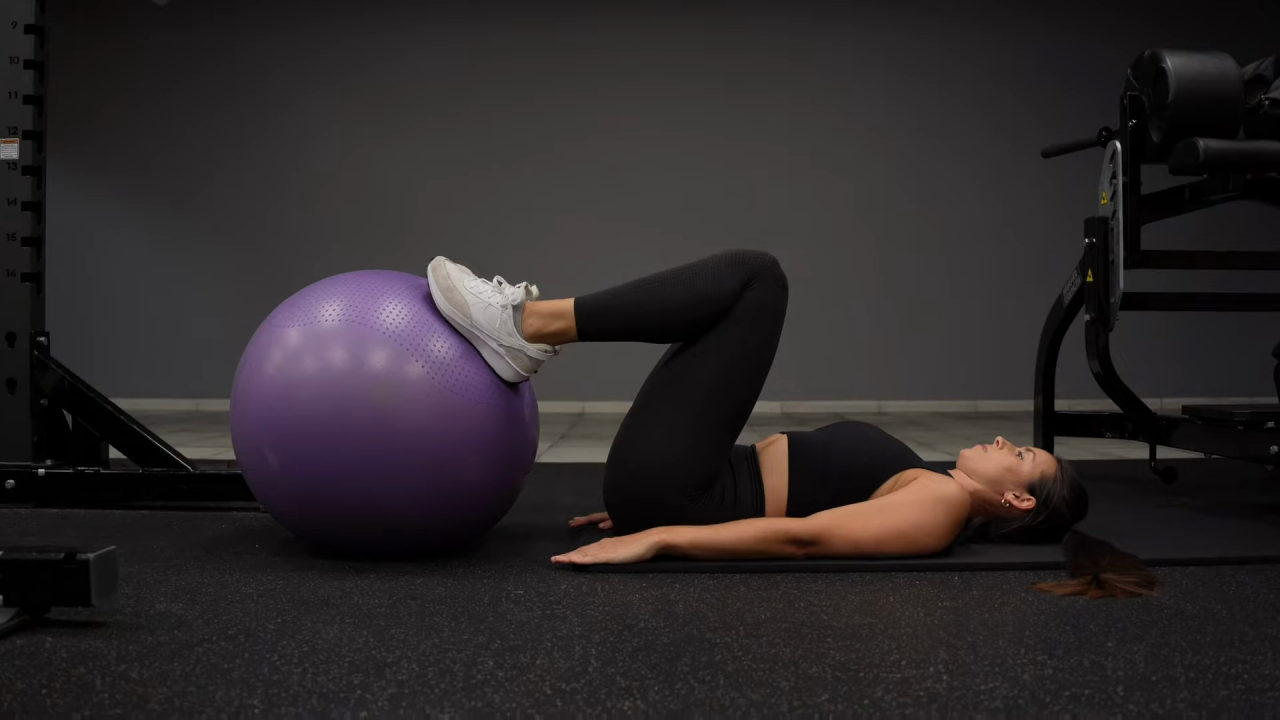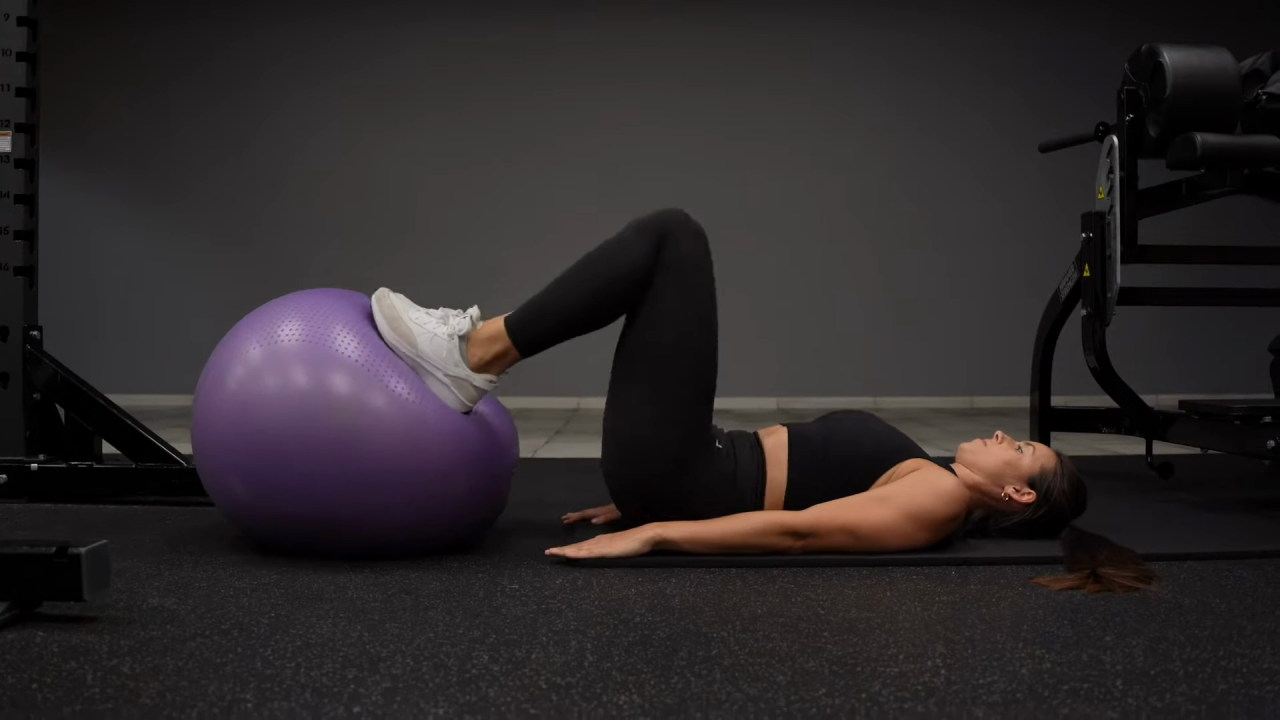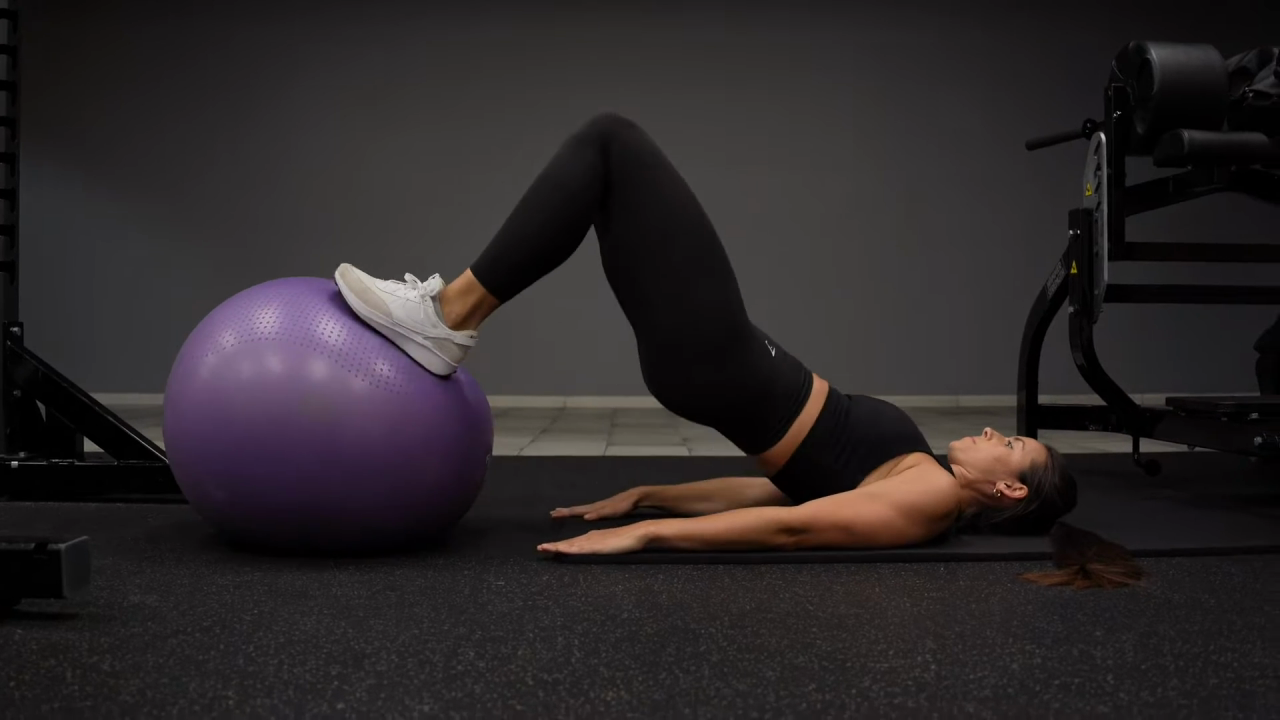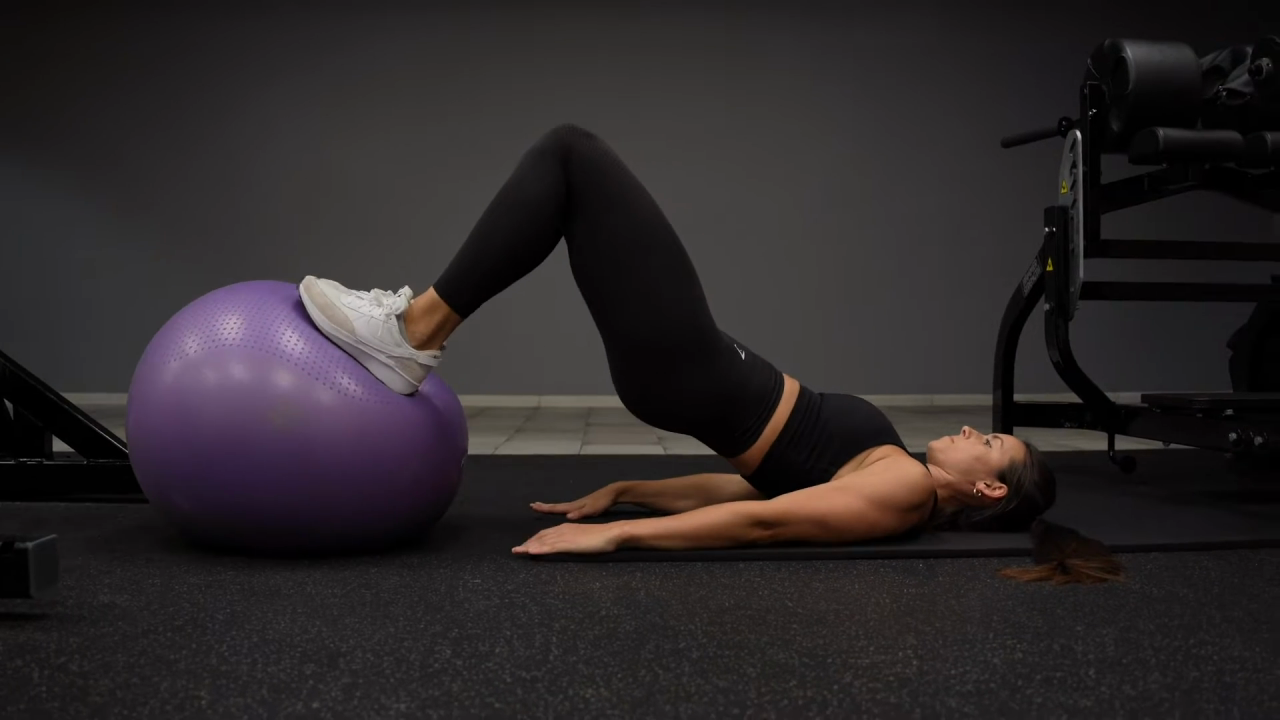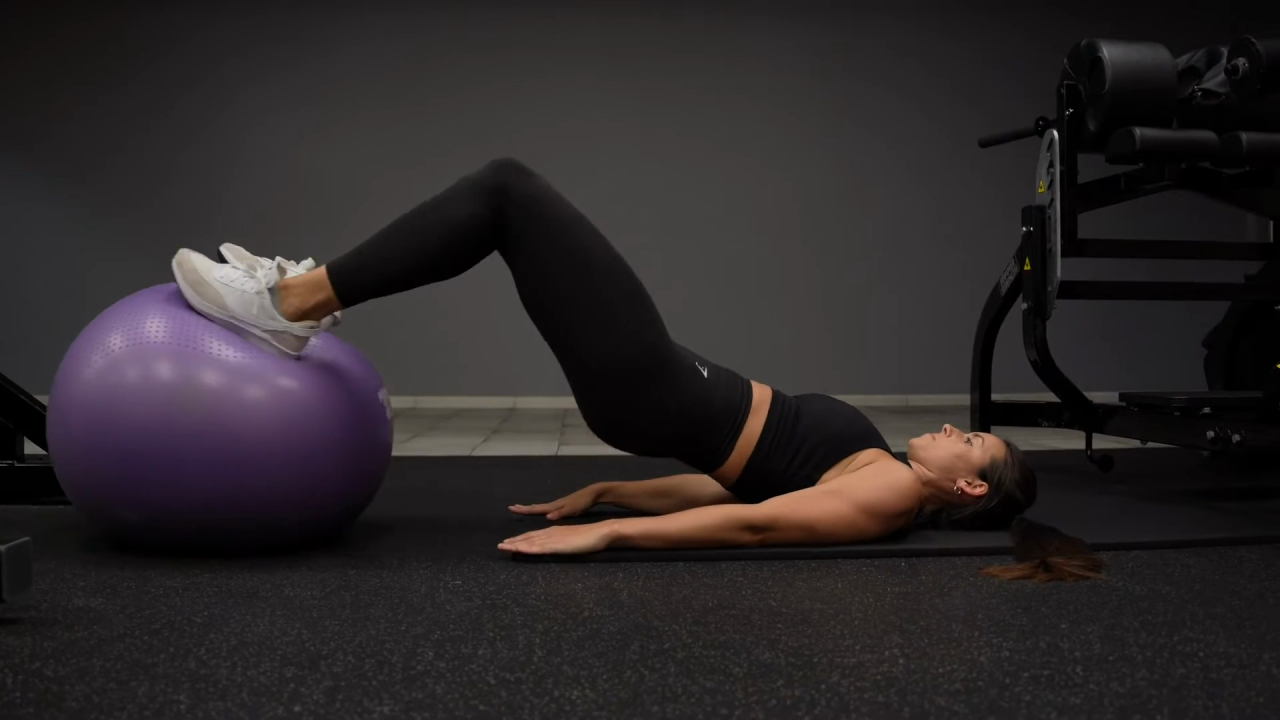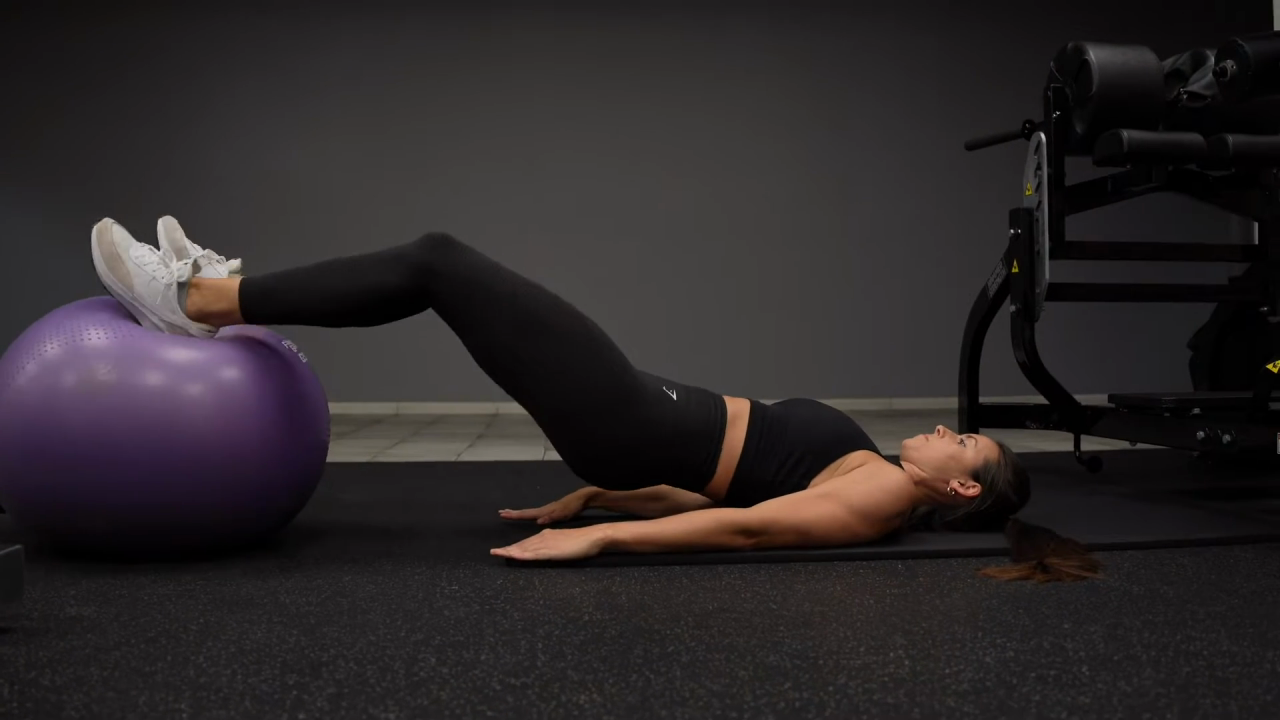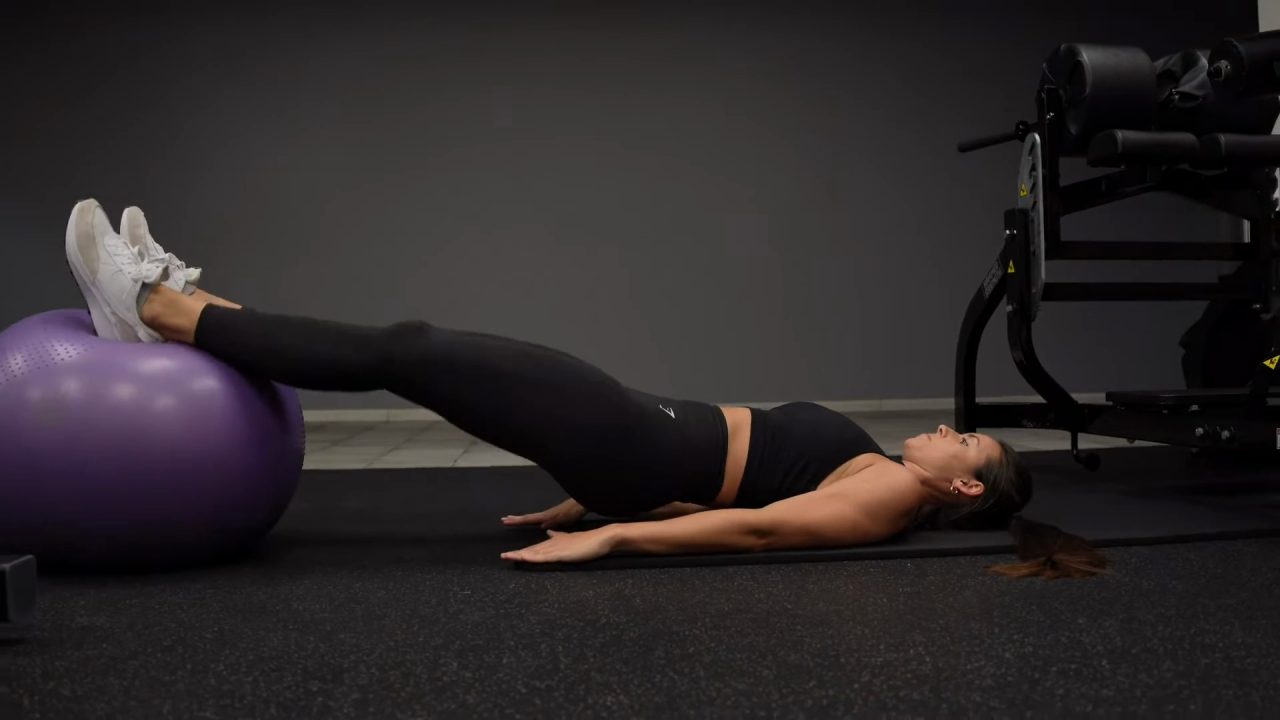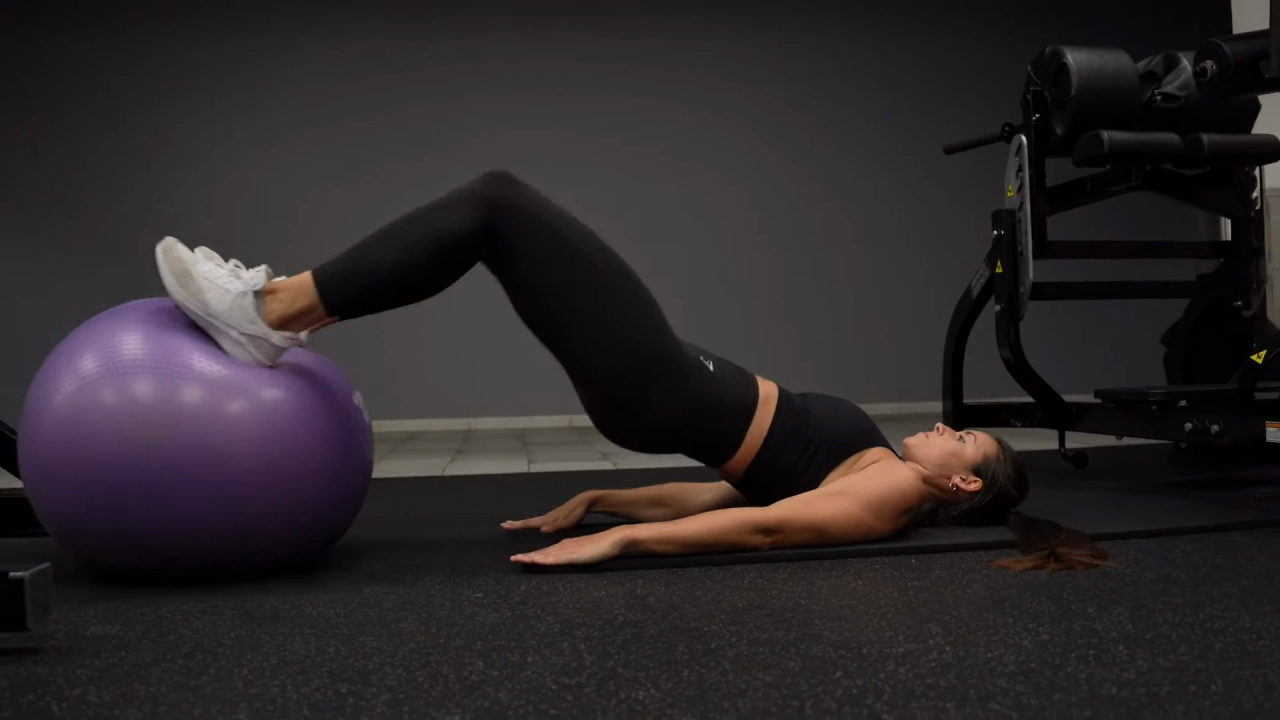
dt=0.5s
person 1, frame 1
left shoulder: (942, 508)
right shoulder: (926, 488)
left elbow: (804, 537)
left wrist: (660, 536)
right wrist: (646, 505)
left hip: (669, 489)
right hip: (673, 482)
left knee: (758, 278)
left ankle: (530, 325)
right ankle: (528, 329)
person 1, frame 2
left shoulder: (939, 500)
right shoulder: (927, 483)
left elbow: (799, 530)
left wrist: (654, 530)
right wrist: (646, 500)
left hip: (674, 473)
right hip: (686, 469)
left knee: (674, 236)
right knee: (670, 248)
left ankle: (476, 355)
right ankle: (473, 353)
person 1, frame 3
left shoulder: (931, 498)
right shoulder: (924, 483)
left elbow: (791, 525)
left wrist: (646, 533)
left hip: (712, 360)
right hip: (720, 364)
left knee: (611, 140)
right knee: (611, 156)
left ankle: (451, 315)
right ankle: (450, 311)
person 1, frame 4
left shoulder: (907, 491)
right shoulder: (898, 479)
left elbow: (765, 521)
left wrist: (619, 535)
left hip: (680, 370)
right hip: (688, 372)
left knee: (569, 150)
right knee: (573, 173)
left ankle: (415, 332)
right ankle: (415, 326)
person 1, frame 5
left shoulder: (891, 493)
right shoulder: (880, 477)
left elbow: (751, 523)
left wrist: (605, 534)
right wrist: (597, 493)
left hip: (647, 390)
right hip: (660, 392)
left knee: (507, 185)
right knee: (507, 206)
left ankle: (289, 306)
right ankle: (304, 298)
person 1, frame 6
left shoulder: (886, 497)
right shoulder: (871, 474)
left elbow: (750, 525)
left wrist: (598, 536)
right wrist: (590, 495)
left hip: (625, 422)
right hip: (639, 416)
left knee: (439, 258)
right knee: (444, 269)
left ankle: (192, 304)
right ankle: (219, 294)
person 1, frame 7
left shoulder: (893, 497)
right shoulder: (874, 472)
left elbow: (758, 526)
left wrist: (606, 536)
right wrist: (591, 499)
left hip: (630, 450)
right hip: (644, 429)
left knee: (402, 352)
right knee: (415, 342)
left ankle: (152, 313)
right ankle: (179, 300)
person 1, frame 8
left shoulder: (894, 496)
right shoulder: (885, 473)
left elbow: (765, 523)
left wrist: (614, 536)
right wrist: (596, 500)
left hip: (659, 392)
right hip: (668, 393)
left knee: (497, 197)
right knee: (496, 214)
left ankle: (273, 311)
right ankle: (278, 309)
